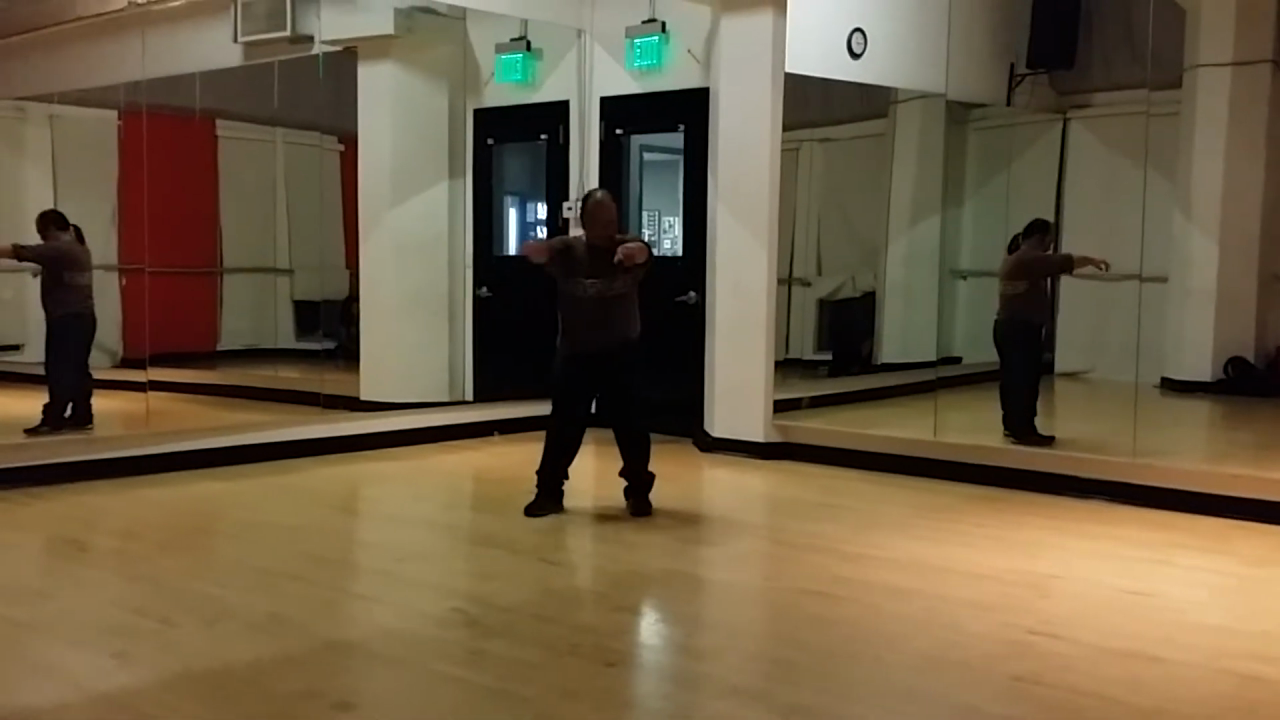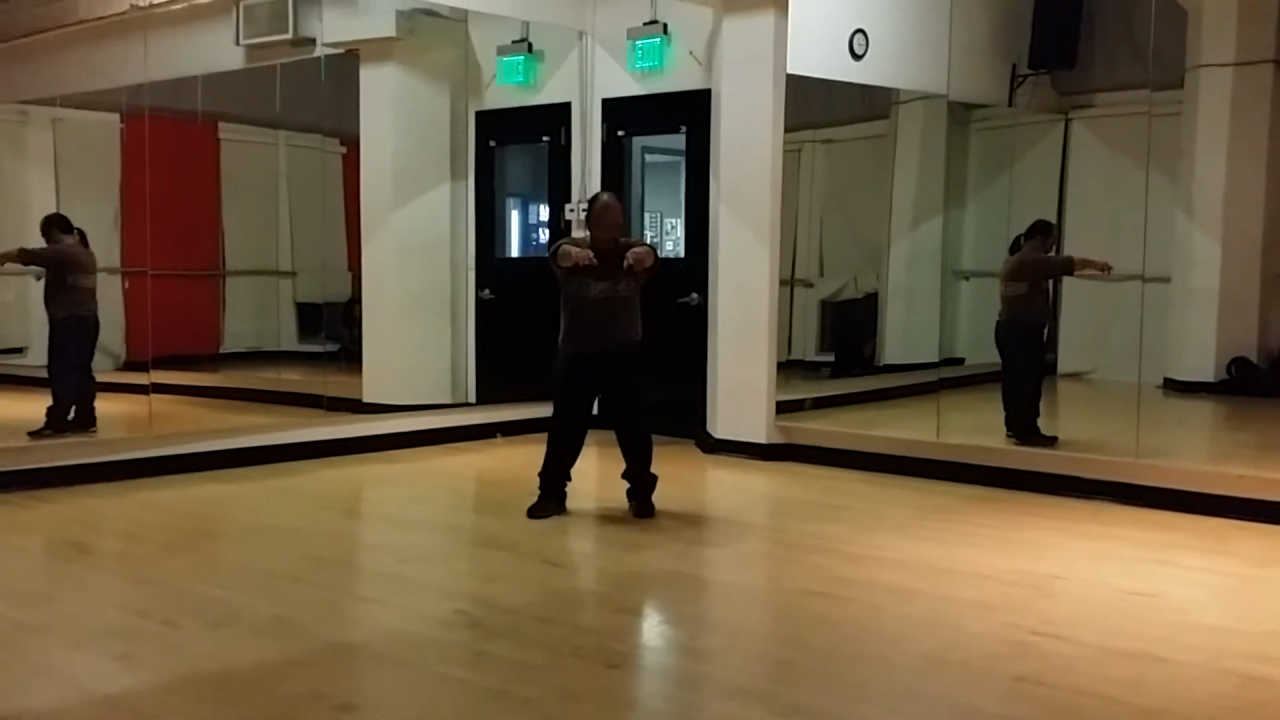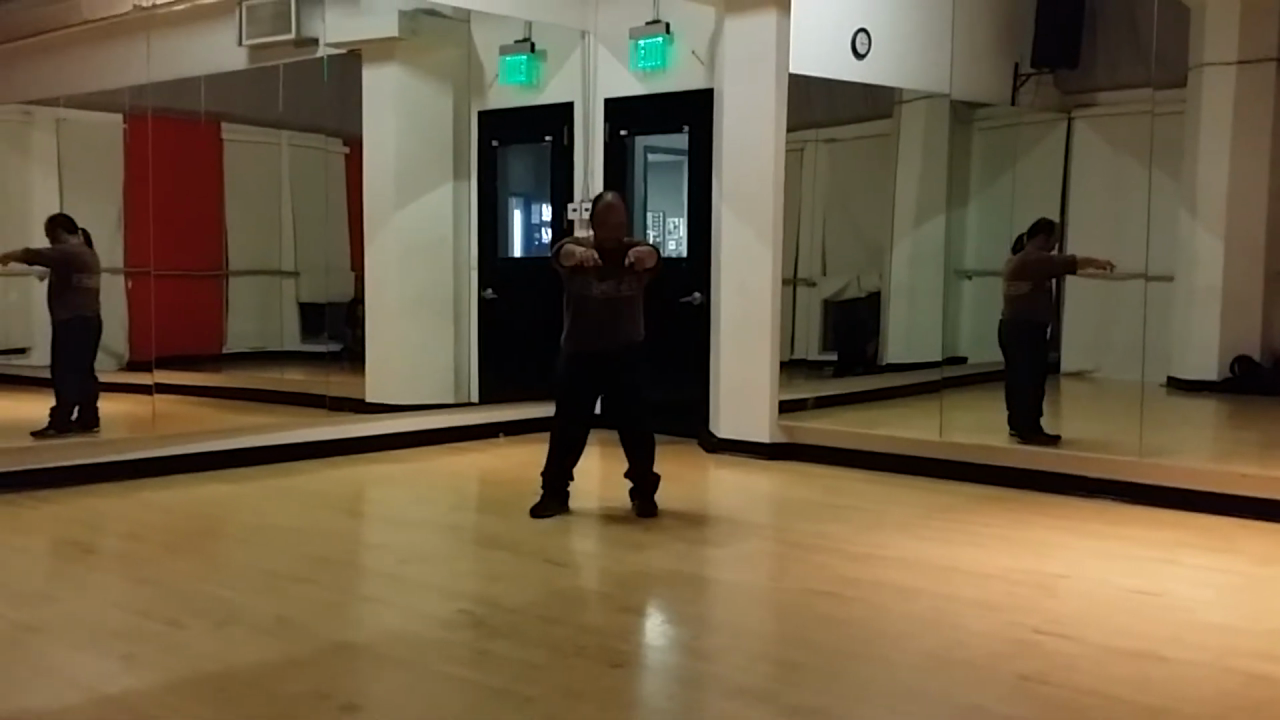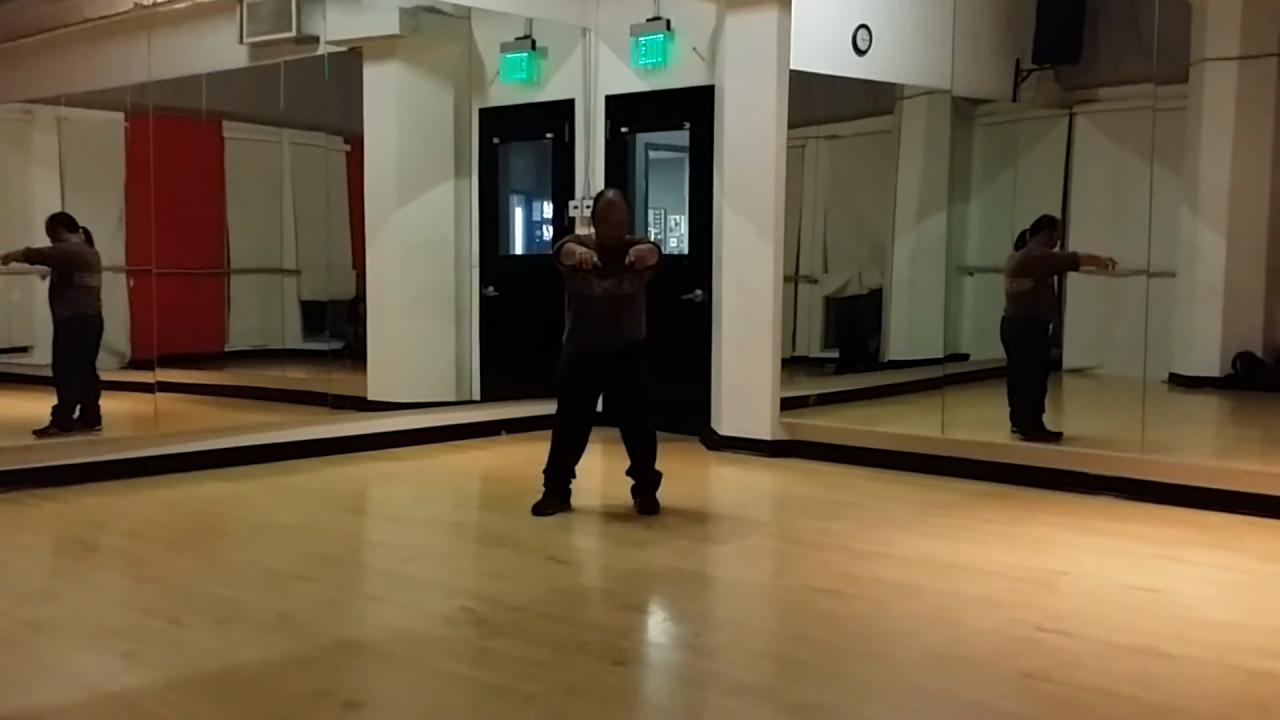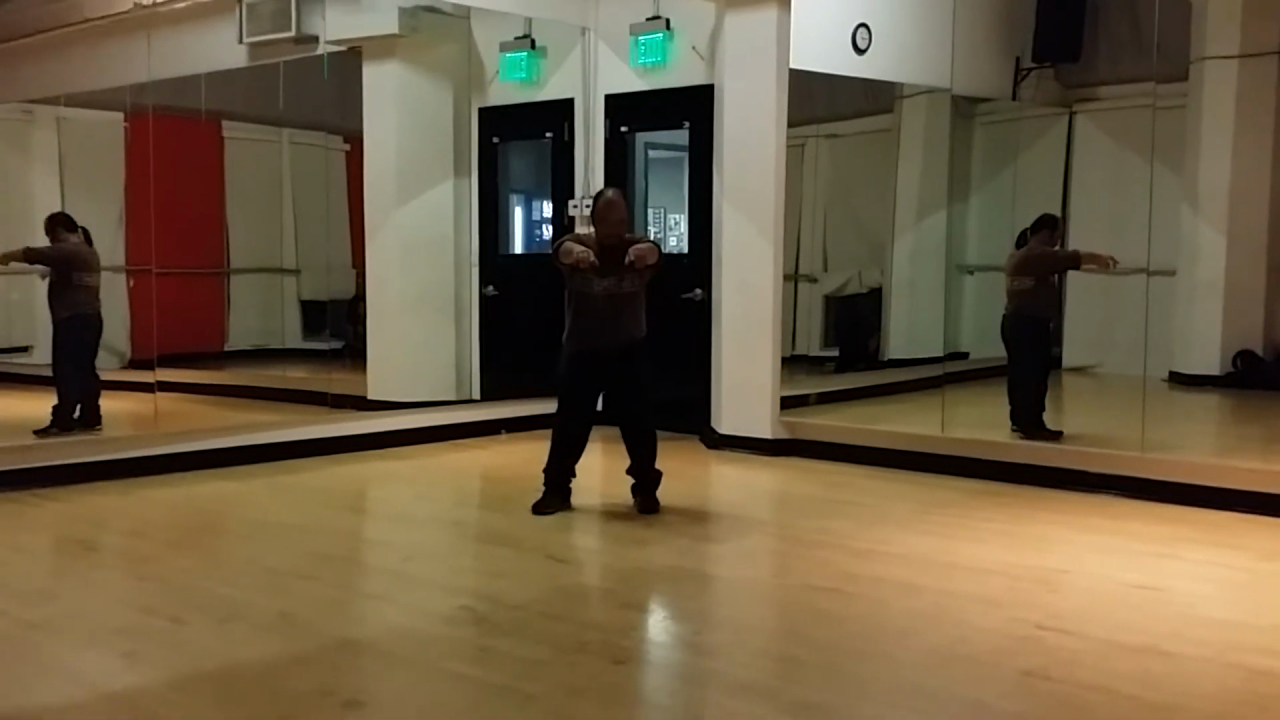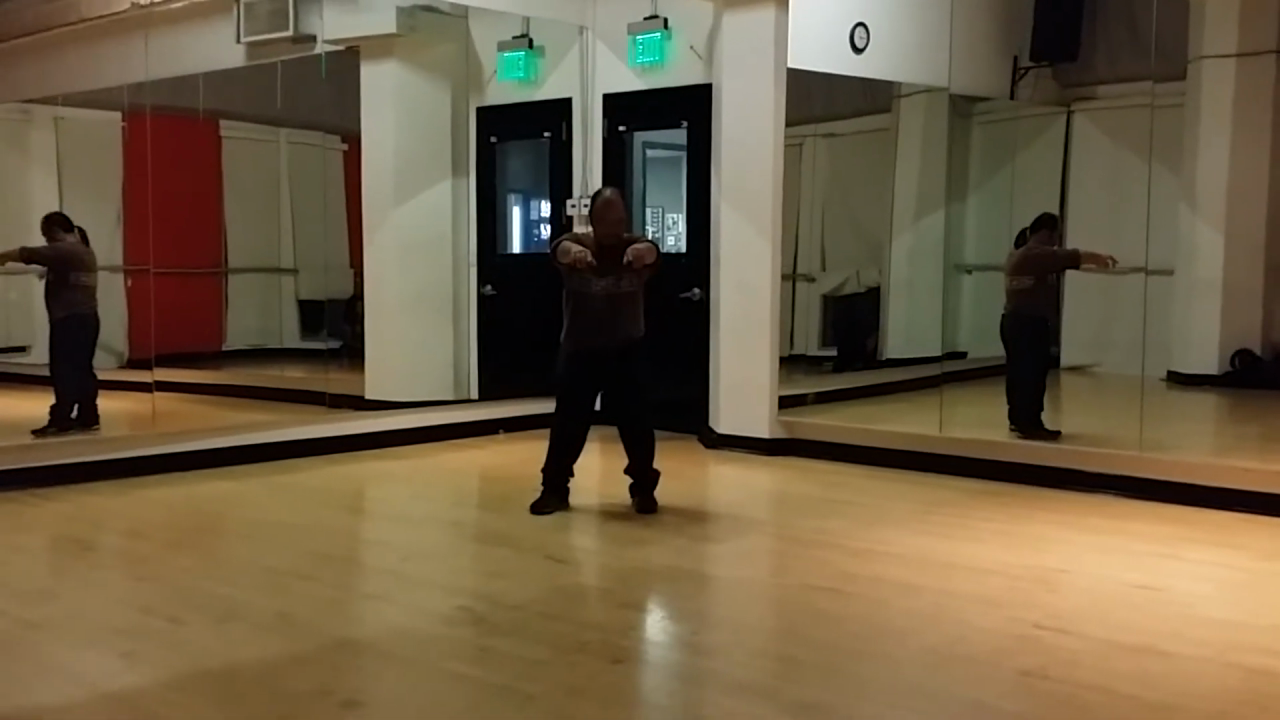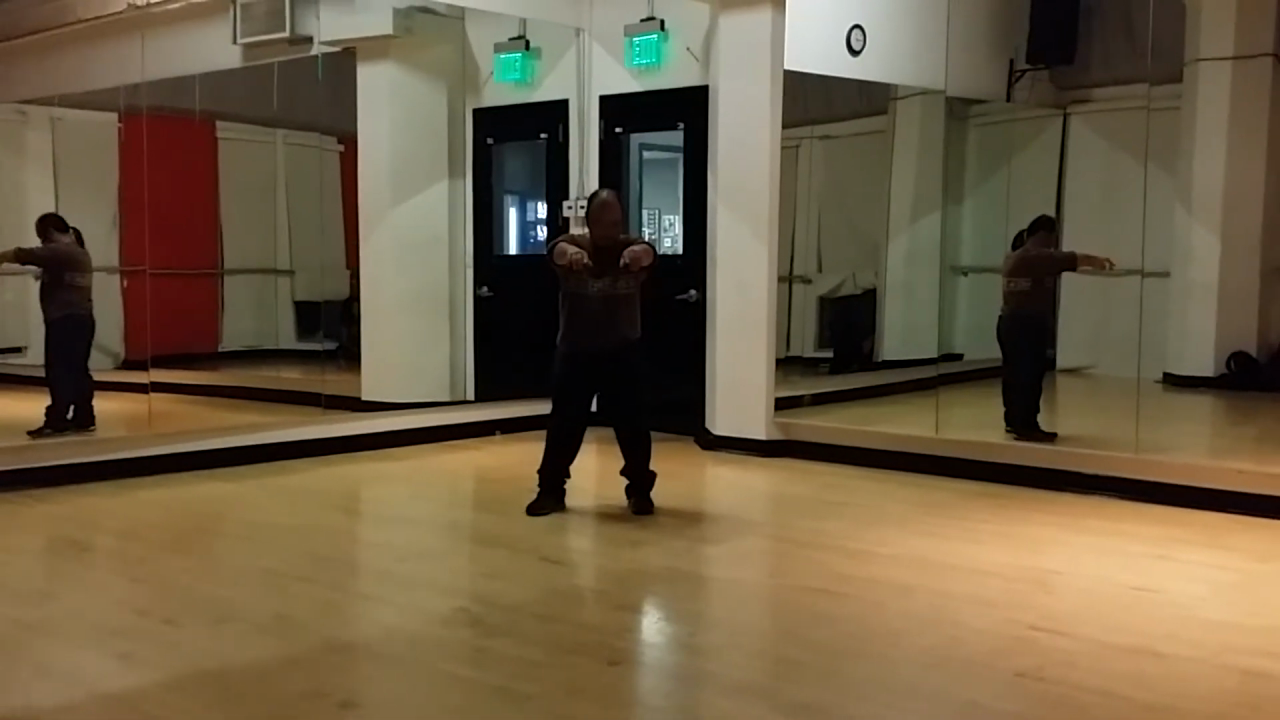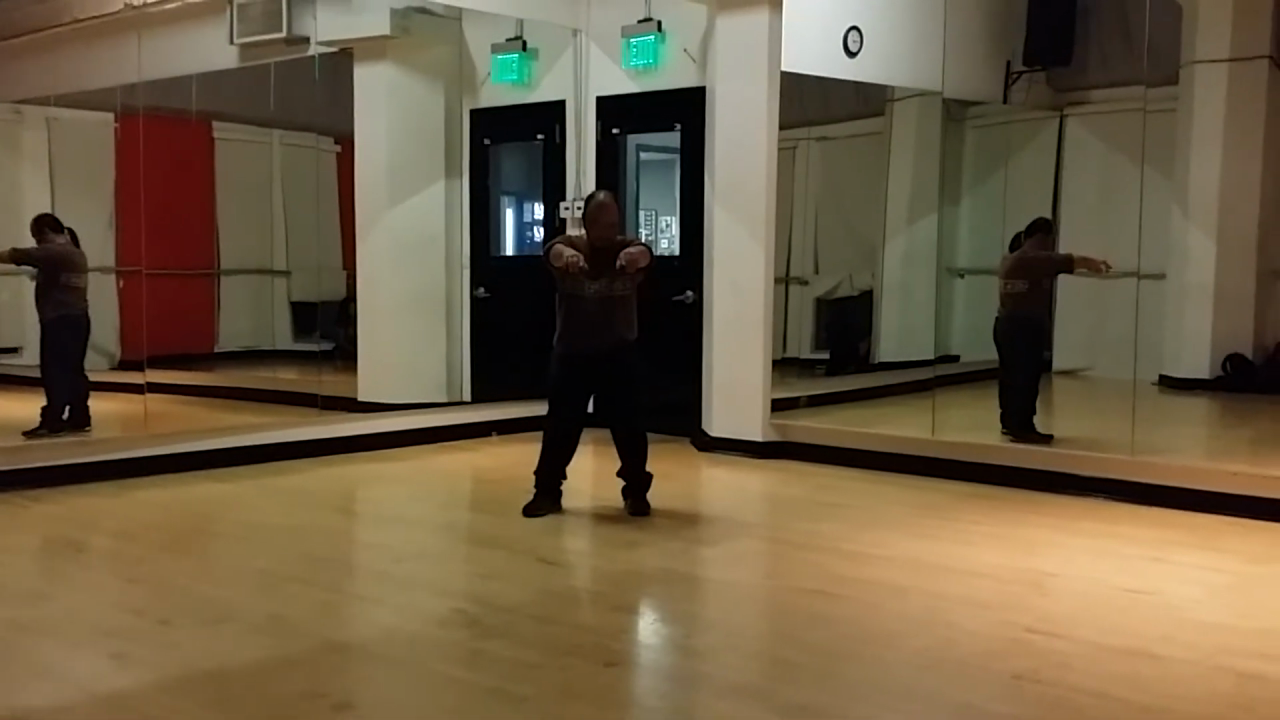
dt=0.2s
person 1, frame 1
left shoulder: (629, 251)
right shoulder: (567, 249)
left elbow: (642, 253)
right elbow: (545, 255)
left wrist: (633, 250)
right wrist: (535, 250)
left hip: (622, 355)
right hip: (577, 355)
left knee: (630, 427)
right knee: (564, 425)
left ankle: (638, 492)
right ankle: (549, 491)
person 1, frame 2
left shoulder: (632, 252)
right shoulder: (572, 253)
left elbow: (649, 257)
right elbow: (561, 254)
left wrist: (640, 255)
right wrist: (577, 253)
left hip: (623, 356)
right hip: (576, 356)
left knee: (633, 428)
right knee: (565, 427)
left ankle: (641, 493)
right ankle: (552, 493)
person 1, frame 3
left shoulder: (635, 252)
right shoulder: (575, 251)
left elbow: (652, 257)
right elbow: (562, 253)
left wrist: (642, 255)
right wrist: (578, 252)
left hip: (625, 356)
right hip: (579, 355)
left knee: (636, 427)
right knee: (567, 426)
left ankle: (644, 492)
right ankle: (554, 493)
person 1, frame 4
left shoulder: (636, 249)
right shoulder: (578, 247)
left elbow: (654, 254)
right elbow: (562, 252)
left wrist: (643, 252)
right wrist: (578, 251)
left hip: (627, 354)
right hip: (580, 353)
left knee: (638, 424)
right knee: (569, 424)
left ankle: (645, 490)
right ankle: (556, 490)
person 1, frame 5
left shoulder: (636, 248)
right shoulder: (577, 245)
left elbow: (654, 253)
right elbow: (561, 250)
left wrist: (643, 251)
right wrist: (576, 251)
left hip: (627, 353)
right hip: (580, 352)
left knee: (638, 424)
right knee: (569, 423)
left ankle: (646, 489)
right ankle: (556, 490)
person 1, frame 6
left shoulder: (634, 248)
right shoulder: (576, 245)
left elbow: (652, 252)
right elbow: (559, 249)
left wrist: (641, 250)
right wrist: (574, 250)
left hip: (626, 352)
right hip: (578, 352)
left knee: (636, 423)
right knee: (567, 423)
left ankle: (643, 488)
right ankle: (554, 489)
person 1, frame 7
left shoulder: (631, 249)
right shoulder: (572, 246)
left elbow: (649, 254)
right elbow: (555, 250)
left wrist: (638, 253)
right wrist: (570, 252)
left hip: (622, 354)
right hip: (575, 353)
left knee: (632, 425)
right knee: (564, 424)
left ankle: (640, 490)
right ankle: (551, 490)
person 1, frame 8
left shoulder: (628, 249)
right shoulder: (569, 247)
left elbow: (645, 255)
right elbow: (552, 252)
left wrist: (634, 255)
right wrist: (567, 254)
left hip: (619, 356)
right hip: (571, 355)
left knee: (629, 426)
right knee: (560, 426)
left ankle: (636, 491)
right ankle: (547, 491)
person 2, frame 1
left shoulder: (1012, 259)
right shoulder: (1032, 259)
right elbow: (1067, 261)
right wrist: (1093, 261)
left hip: (1005, 326)
right hip: (1024, 329)
left knee: (1011, 377)
right knee: (1026, 379)
left ankle: (1012, 425)
right ankle: (1023, 431)
person 2, frame 2
left shoulder: (1014, 260)
right shoulder: (1032, 260)
left elbow: (1055, 267)
right elbow: (1067, 264)
right wrist: (1094, 263)
left hip: (1008, 328)
right hip: (1025, 330)
left knee: (1014, 378)
right knee: (1028, 380)
left ankle: (1014, 425)
right ankle: (1026, 431)
person 2, frame 3
left shoulder: (1016, 260)
right shoulder: (1036, 260)
left elbow: (1060, 265)
right elbow: (1071, 263)
right wrist: (1098, 262)
left hip: (1011, 327)
right hip: (1028, 329)
left knee: (1017, 377)
right knee: (1032, 379)
left ankle: (1017, 424)
right ankle: (1029, 430)
person 2, frame 4
left shoulder: (1017, 256)
right shoulder: (1039, 256)
left elbow: (1061, 261)
right elbow: (1075, 259)
right wrist: (1101, 260)
left hip: (1013, 323)
right hip: (1031, 326)
left knee: (1019, 374)
right knee: (1034, 375)
left ankle: (1019, 421)
right ankle: (1031, 427)
person 2, frame 5
left shoulder: (1018, 255)
right shoulder: (1041, 255)
left elbow: (1064, 260)
right elbow: (1078, 258)
right wrist: (1103, 258)
left hip: (1014, 321)
right hip: (1032, 324)
left knee: (1020, 372)
right knee: (1035, 374)
left ankle: (1020, 419)
right ankle: (1032, 425)
person 2, frame 6
left shoulder: (1017, 255)
right shoulder: (1040, 254)
left elbow: (1063, 259)
right elbow: (1078, 257)
left wrist: (1095, 260)
right wrist: (1102, 258)
left hip: (1013, 320)
right hip: (1031, 323)
left knee: (1018, 372)
right knee: (1033, 373)
left ankle: (1018, 418)
right ankle: (1030, 424)
person 2, frame 7
left shoulder: (1014, 257)
right shoulder: (1038, 256)
left elbow: (1060, 261)
right elbow: (1075, 259)
left wrist: (1092, 262)
right wrist: (1100, 261)
left hip: (1010, 322)
right hip: (1029, 325)
left knee: (1014, 373)
right knee: (1030, 375)
left ankle: (1014, 420)
right ankle: (1026, 426)
person 2, frame 8
left shoulder: (1011, 259)
right shoulder: (1035, 258)
left elbow: (1058, 263)
right elbow: (1073, 261)
left wrist: (1088, 265)
right wrist: (1097, 263)
left hip: (1006, 324)
right hip: (1025, 327)
left knee: (1011, 376)
right knee: (1026, 377)
left ankle: (1010, 422)
right ankle: (1022, 428)
person 3, frame 1
left shoulder: (59, 250)
right shoulder: (78, 248)
left elbow: (20, 252)
right elbow: (34, 252)
left hip: (67, 320)
right hip: (81, 319)
left knee: (59, 370)
right knee: (77, 369)
left ankle: (53, 420)
right ankle: (82, 417)
person 3, frame 2
left shoulder: (62, 252)
right shoulder: (84, 252)
left elbow: (26, 255)
right elbow: (37, 256)
left hip: (69, 323)
right hip: (86, 321)
left knee: (62, 373)
right knee: (81, 372)
left ankle: (57, 423)
right ankle: (85, 420)
person 3, frame 3
left shoulder: (67, 252)
right shoulder: (88, 253)
left elbow: (31, 255)
right elbow: (42, 257)
left hip: (72, 323)
right hip: (89, 321)
left knee: (65, 373)
right knee: (83, 372)
left ankle: (60, 423)
right ankle: (88, 420)
person 3, frame 4
left shoulder: (68, 251)
right shoulder: (89, 251)
left elbow: (32, 255)
right elbow: (45, 257)
left hip: (73, 321)
right hip: (90, 320)
left knee: (67, 371)
right knee: (85, 370)
left ankle: (63, 422)
right ankle: (90, 418)
person 3, frame 5
left shoulder: (67, 251)
right shoulder: (88, 251)
left elbow: (31, 254)
right elbow: (44, 256)
left hip: (72, 321)
right hip: (89, 319)
left knee: (67, 371)
right knee: (85, 370)
left ankle: (63, 421)
right ankle: (90, 418)
person 3, frame 6
left shoulder: (63, 251)
right shoulder: (84, 251)
left elbow: (27, 254)
right elbow: (40, 256)
left hip: (69, 321)
right hip: (86, 319)
left knee: (64, 371)
right knee: (82, 369)
left ankle: (61, 421)
right ankle: (88, 417)
person 3, frame 7
left shoulder: (58, 251)
right shoulder: (79, 252)
left elbow: (23, 255)
right elbow: (37, 258)
left hip: (65, 321)
right hip: (82, 319)
left knee: (59, 372)
right knee: (77, 370)
left ankle: (57, 422)
right ankle: (84, 418)
person 3, frame 8
left shoulder: (54, 252)
right shoulder: (75, 252)
right elbow: (30, 257)
left hip: (60, 321)
right hip: (77, 319)
left knee: (55, 372)
right knee: (73, 371)
left ankle: (53, 422)
right ankle: (79, 419)
